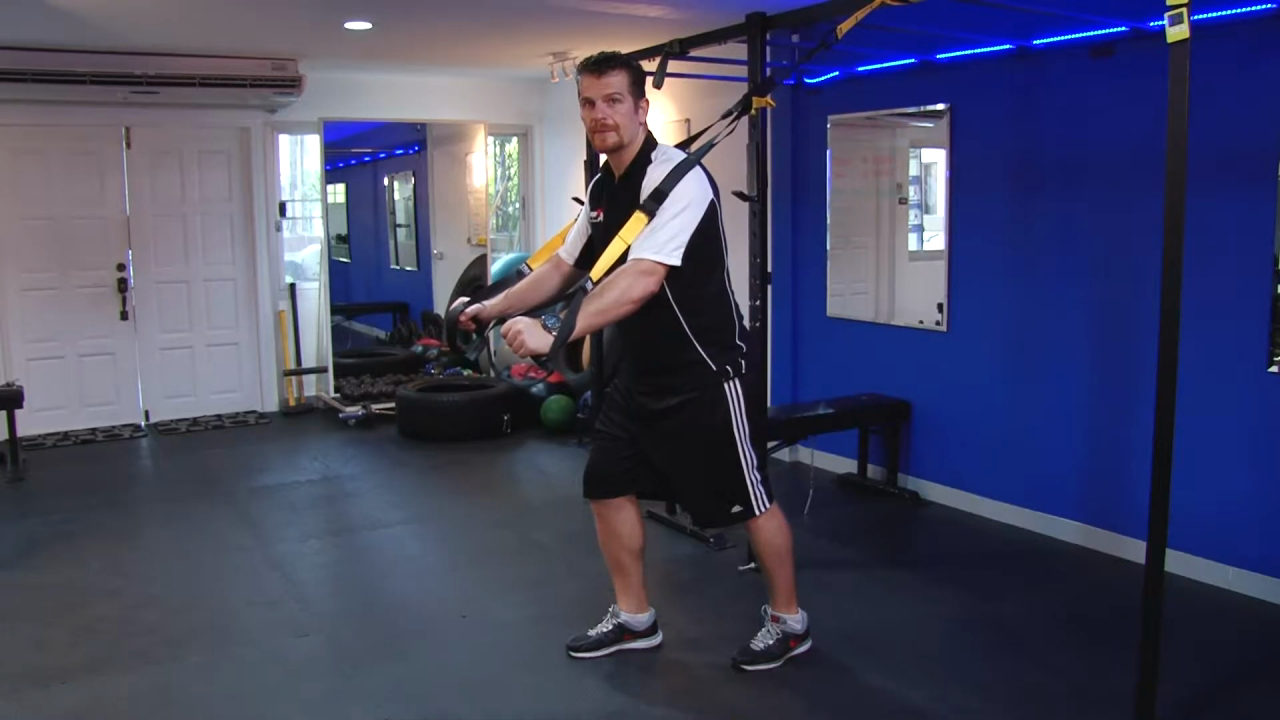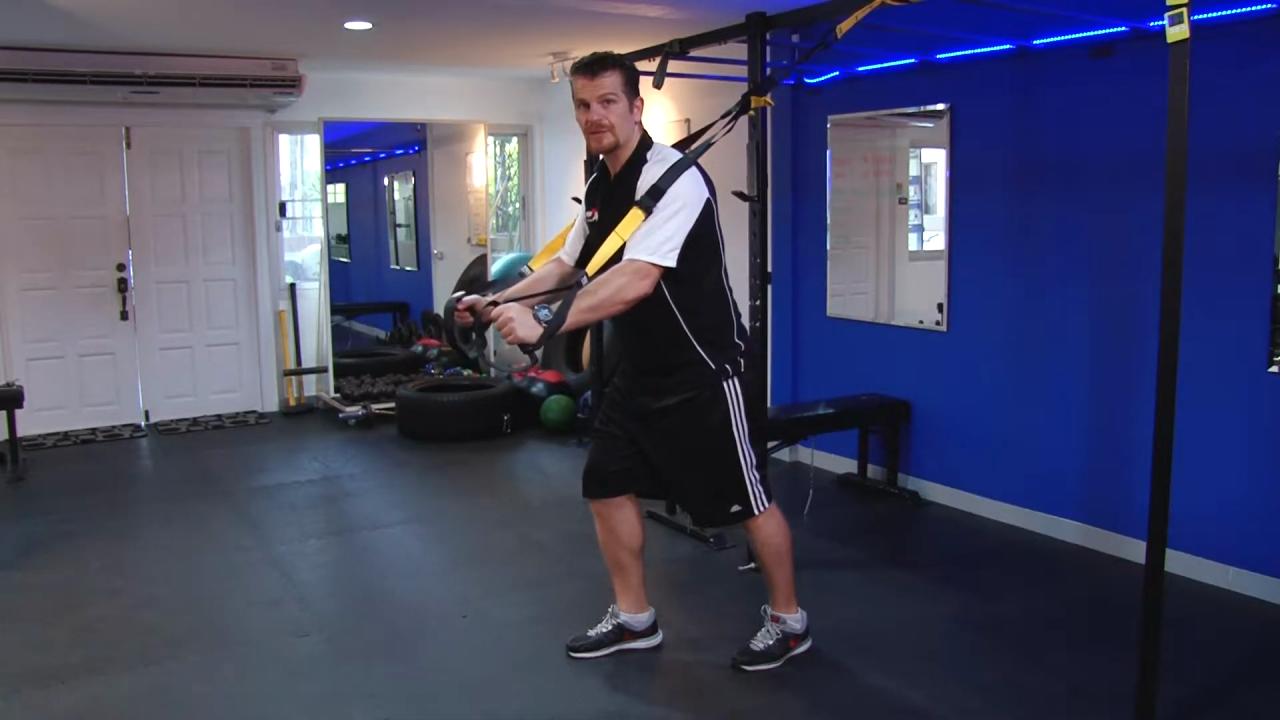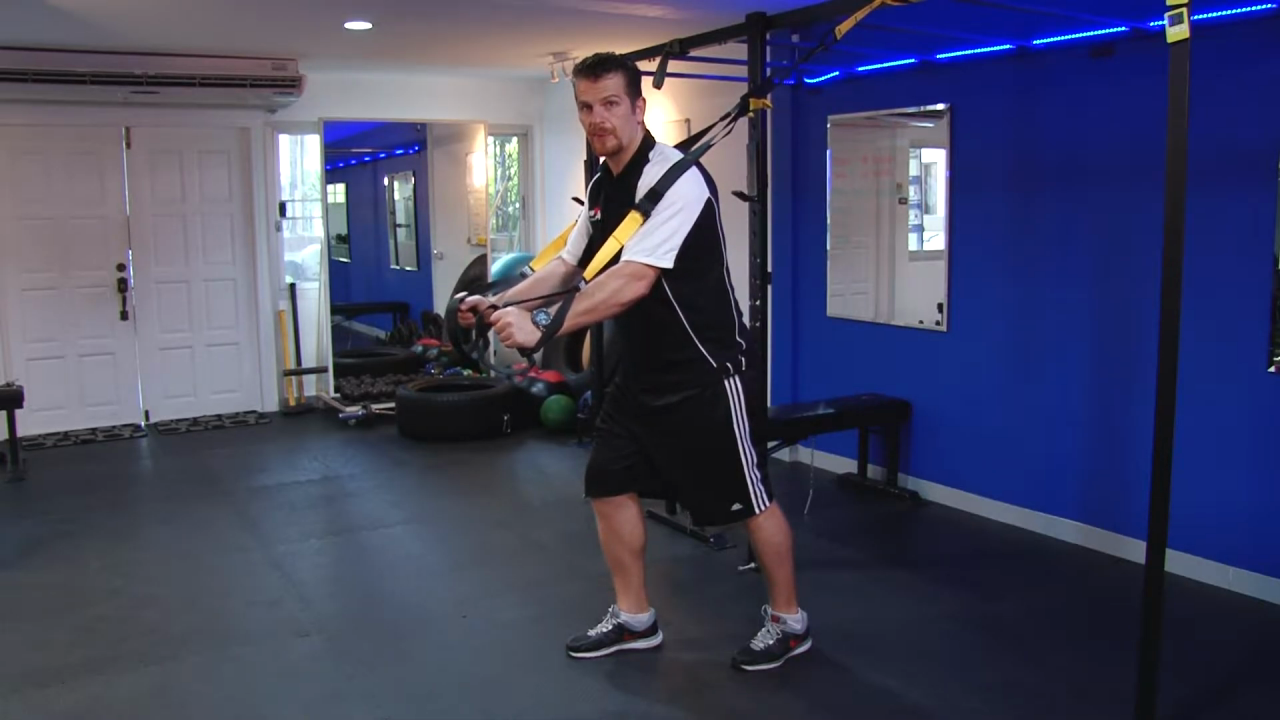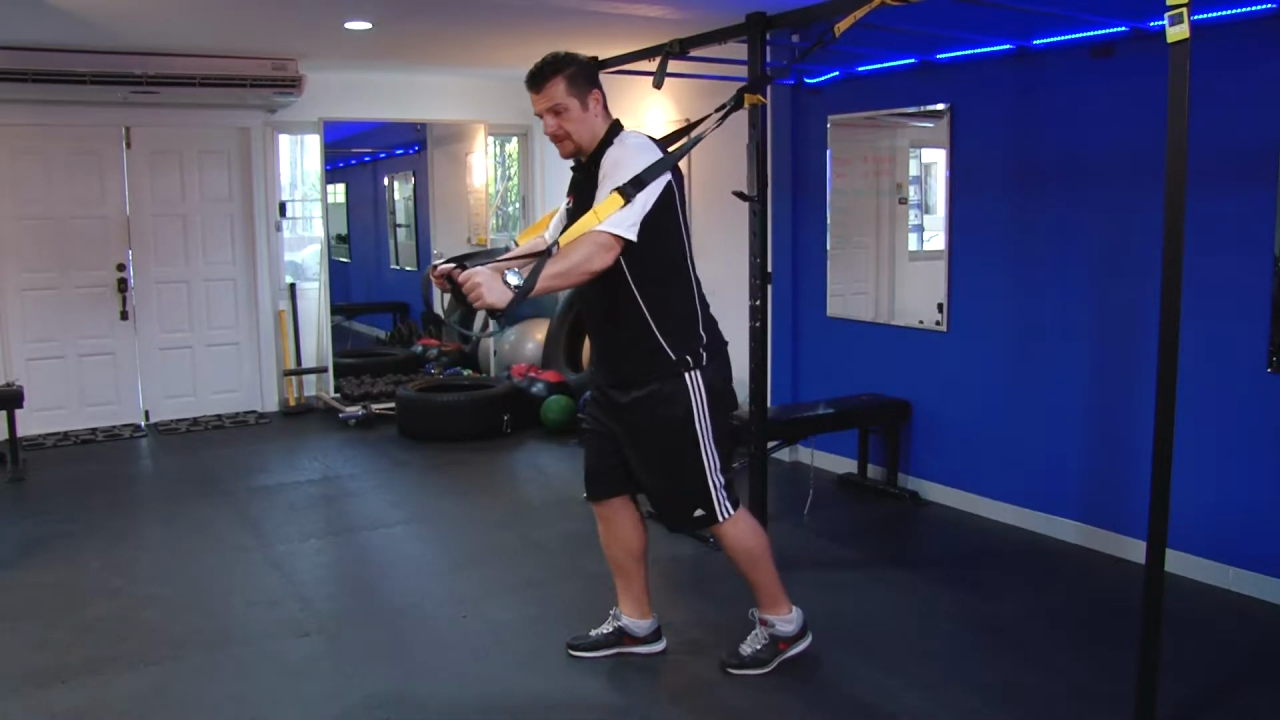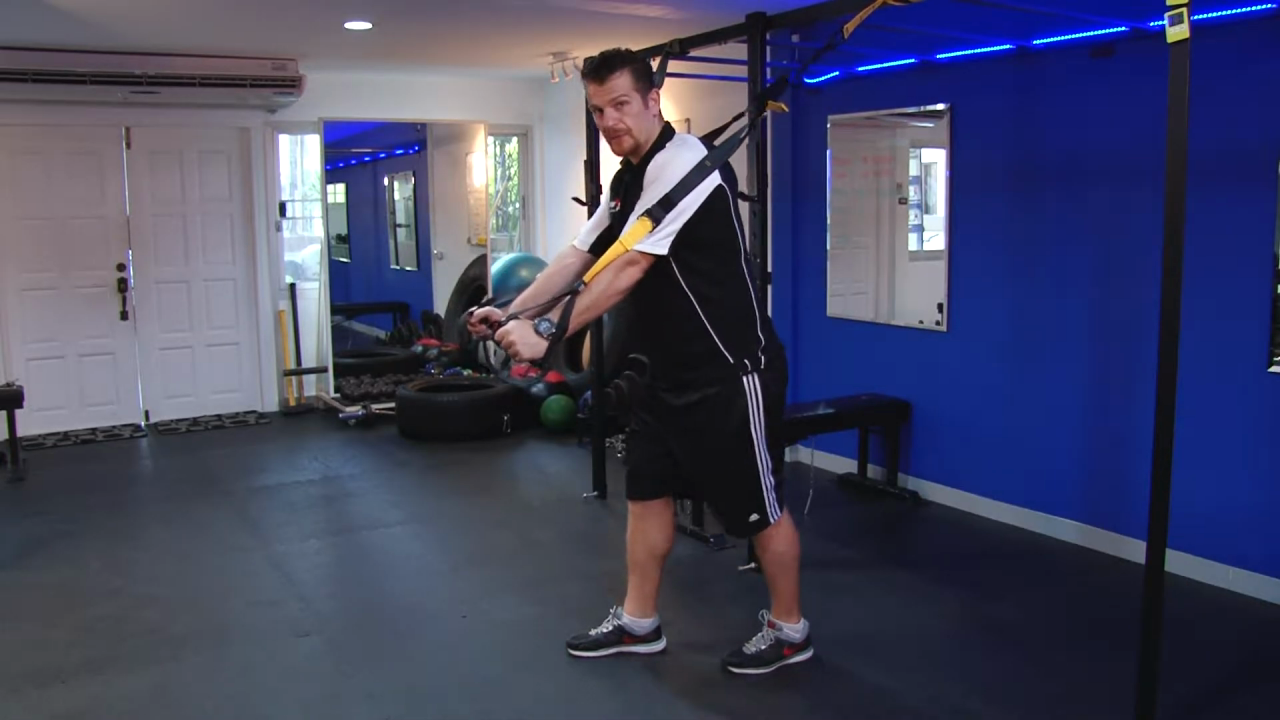
dt=1s
person 1, frame 1
left shoulder: (676, 177)
right shoulder: (602, 188)
left elbow: (642, 279)
right elbow: (564, 266)
left wrist: (555, 332)
right wrist: (494, 307)
left hip: (704, 371)
right hip: (642, 370)
left knee: (747, 500)
right knee: (607, 486)
left ankle: (789, 620)
right ankle: (634, 618)
person 1, frame 2
left shoulder: (672, 177)
right shoulder: (600, 187)
left elbow: (636, 279)
right elbow: (566, 265)
left wrist: (543, 322)
right wrist: (495, 302)
left hip: (705, 371)
right hip: (642, 370)
left knee: (747, 500)
right knee: (606, 486)
left ankle: (788, 620)
right ankle: (634, 618)
person 1, frame 3
left shoulder: (673, 177)
right shoulder: (603, 186)
left elbow: (634, 280)
right elbow: (567, 265)
left wrist: (542, 326)
right wrist: (498, 303)
left hip: (705, 370)
right hip: (643, 369)
left knee: (747, 498)
right knee: (609, 486)
left ankle: (789, 620)
right ankle: (634, 617)
person 1, frame 4
left shoulder: (631, 157)
right shoulder: (586, 172)
left elbow: (600, 250)
right elbow: (549, 246)
left wrist: (512, 285)
right wrist: (475, 273)
left hip: (676, 367)
right hip: (618, 368)
left knee: (707, 504)
right knee: (607, 492)
left ankle: (782, 621)
right ankle: (637, 622)
person 1, frame 5
left shoulder: (681, 162)
right shoulder: (627, 180)
left elbow: (628, 268)
right elbow: (577, 257)
left wrist: (547, 330)
right wrist: (511, 314)
left hip: (730, 370)
right hip: (671, 371)
left knee: (757, 504)
right knee: (646, 493)
left ankle: (788, 628)
right ankle: (638, 621)
